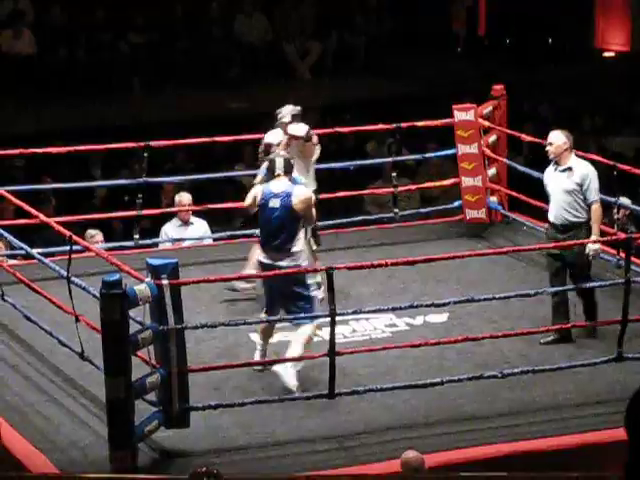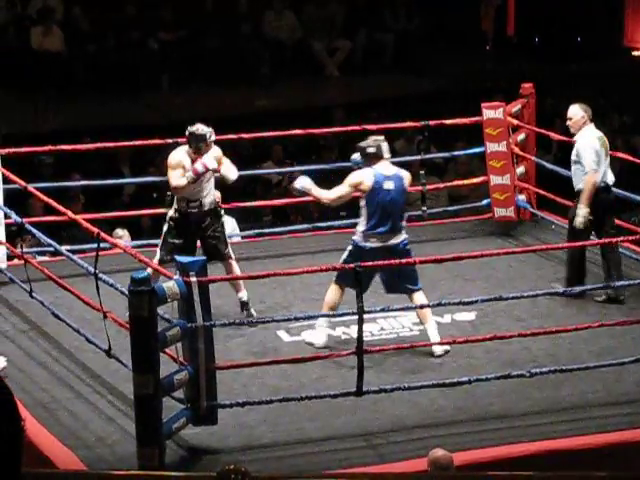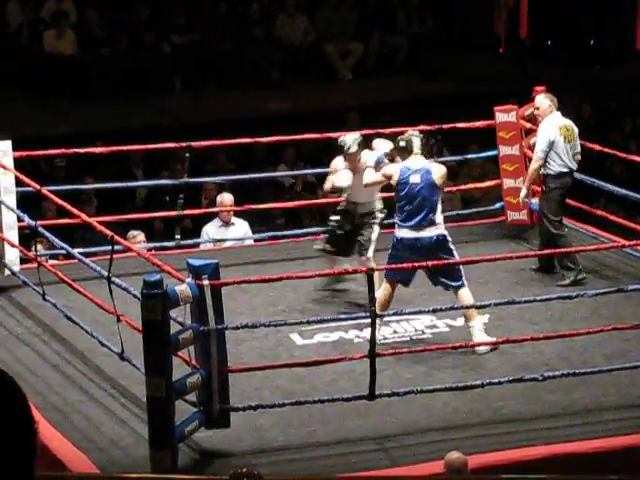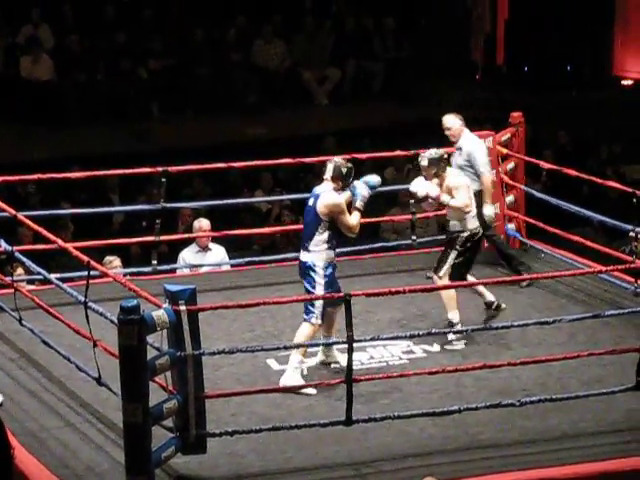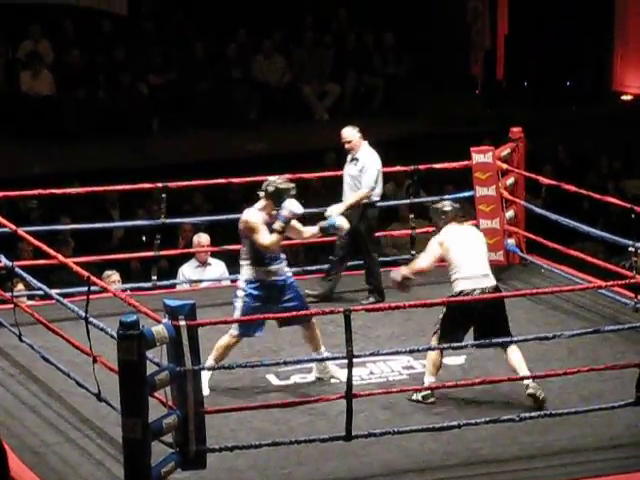
dt=1s
person 1, frame 1
left shoulder: (259, 191)
right shoulder: (303, 194)
left elbow: (247, 208)
right elbow: (310, 221)
left hip: (267, 262)
right hip: (292, 266)
left knee: (272, 311)
right knee: (307, 322)
left ankle: (261, 354)
right ankle: (287, 365)
person 1, frame 2
left shoulder: (361, 176)
right shoulder: (405, 176)
left elbow: (330, 199)
left wrist: (308, 186)
left hip: (366, 245)
right hip: (397, 244)
left knee: (339, 283)
right knee: (415, 290)
left ankle: (320, 332)
right ankle: (435, 340)
person 1, frame 3
left shoulder: (394, 170)
right shoulder: (439, 170)
left elbow: (366, 181)
left hip: (404, 238)
right hip: (434, 238)
left knee: (389, 281)
right knee: (459, 285)
right ankle: (479, 336)
person 1, frame 4
left shoulder: (320, 191)
right shoulder: (333, 199)
right elbow: (352, 229)
left wrist: (356, 190)
right wrist: (359, 202)
left hip: (315, 259)
right hip: (317, 263)
left knee: (334, 305)
right knee: (314, 318)
left ankle: (327, 353)
right ankle: (292, 373)
person 1, frame 5
left shoulder: (279, 212)
right shoulder: (251, 217)
left elbow: (302, 233)
right elbow: (269, 247)
left wrist: (325, 226)
right wrist: (282, 221)
left hip: (280, 278)
right hip: (255, 282)
left knee: (308, 321)
right knee: (238, 333)
left ankle: (323, 366)
right ankle: (205, 372)
person 2, frame 1
left shoulder: (584, 170)
right shoulder: (549, 172)
left elbow: (595, 205)
left wrist: (595, 237)
left hip: (578, 232)
right hip: (554, 232)
left knee: (582, 282)
right knee: (556, 285)
left ankle: (591, 322)
right ankle: (561, 330)
person 2, frame 2
left shoulder: (586, 140)
right shoulder: (597, 136)
left elbow: (591, 175)
left wrist: (583, 206)
left hip: (592, 197)
right hip: (605, 195)
left knee: (576, 242)
right knee: (608, 243)
left ankle: (573, 286)
right ankle: (615, 290)
person 2, frame 3
left shoulder: (547, 127)
right shoulder: (570, 125)
left elbow: (537, 163)
right elbow: (577, 156)
left wrist: (526, 187)
left hip: (554, 180)
right hip: (567, 177)
left knee: (554, 226)
right knee: (546, 221)
left ankle: (574, 270)
right ankle: (546, 263)
person 2, frame 4
left shoulder: (473, 145)
right shoulder: (459, 145)
left elbow: (486, 176)
left wrist: (488, 204)
left hip: (476, 197)
left knee: (490, 236)
left ankle: (522, 270)
person 2, frame 5
left shoulder: (369, 158)
right shoulder: (351, 157)
left elbow: (366, 190)
left wrist: (342, 206)
left hip: (364, 211)
right hip: (351, 210)
left knee: (367, 253)
right knee: (339, 251)
left ankle: (376, 293)
right ankle: (326, 290)
person 3, frame 1
left shoulder: (305, 136)
right shoulder: (277, 136)
left elbow: (314, 151)
right elbow: (264, 161)
left wrist: (307, 137)
right wrist: (265, 149)
left knee: (307, 243)
left ankle: (317, 283)
right ankle: (248, 278)
person 3, frame 2
left shoulder: (215, 152)
right shoulder: (177, 157)
left elbow: (225, 165)
right elbow: (176, 188)
left wrist: (228, 172)
right wrist: (196, 173)
left hip: (208, 212)
right hip: (183, 213)
left knee: (227, 258)
right knee: (161, 261)
left ankle: (244, 302)
person 3, frame 3
left shoulder: (372, 158)
right shoulder: (338, 163)
right elbow: (327, 189)
right wrist: (334, 186)
left hip: (370, 213)
right hip: (349, 209)
left knee: (365, 258)
right knee: (331, 247)
right ankle: (337, 274)
person 3, frame 4
left shoulder: (454, 179)
right shoulder: (439, 179)
left elbow: (465, 206)
right elbow: (430, 206)
left wrist: (440, 197)
right wrist: (425, 194)
left hip: (465, 233)
right hip: (463, 232)
left knee: (441, 277)
right knee: (459, 275)
left ankle: (456, 327)
right ankle: (491, 302)
person 3, frame 5
left shoulder: (442, 238)
right shoulder: (475, 232)
left elbow: (423, 264)
left wrist: (403, 273)
left hip: (464, 295)
right hip: (490, 290)
left knee: (438, 341)
right knee: (507, 342)
left ankle: (426, 390)
right ankle: (530, 385)
